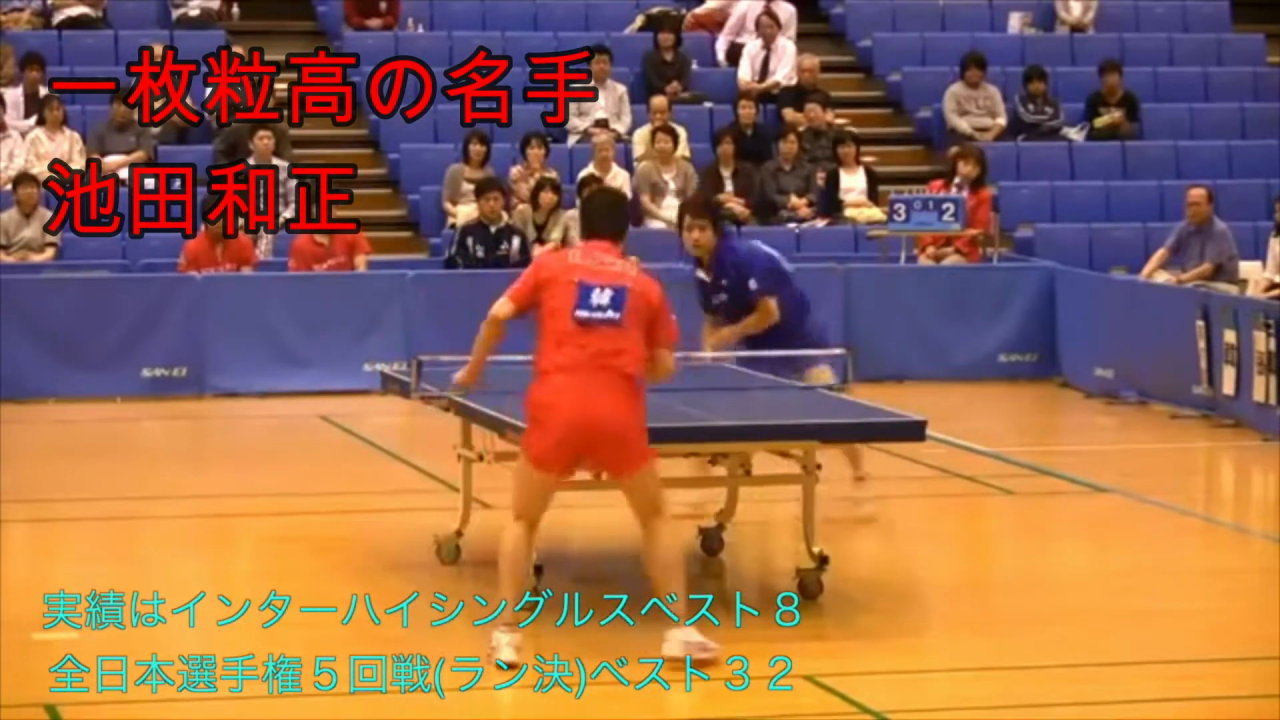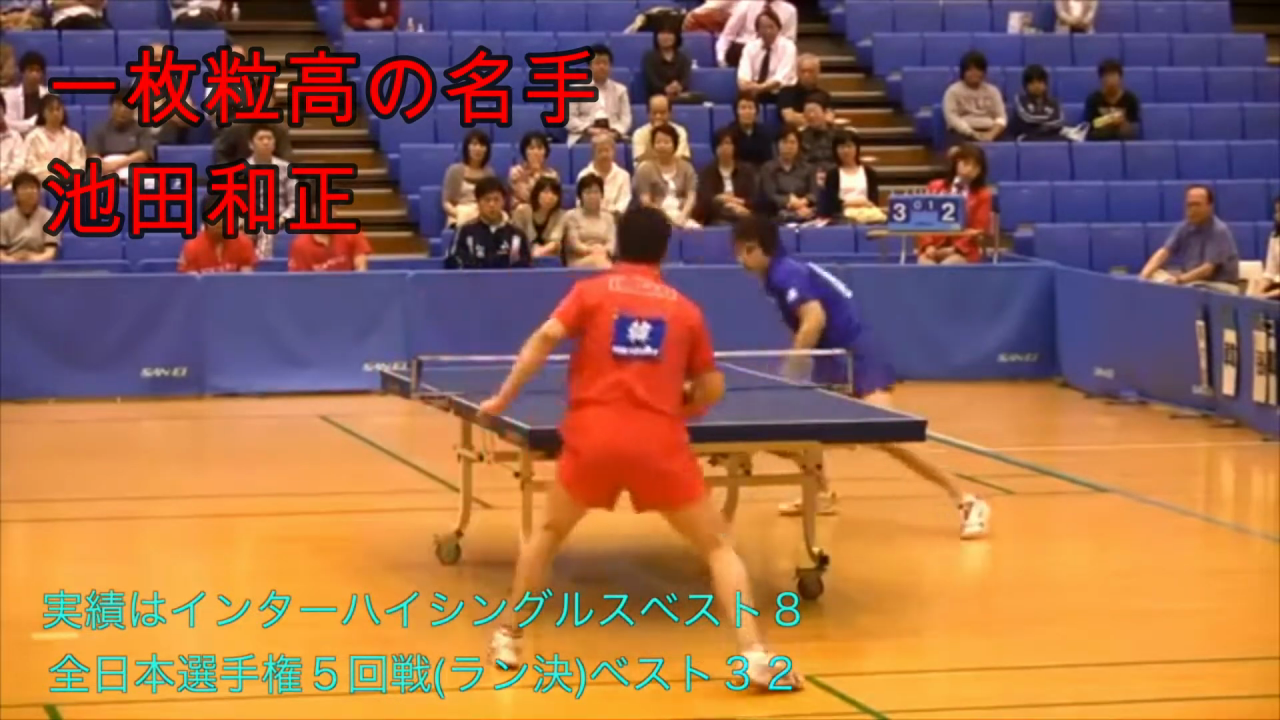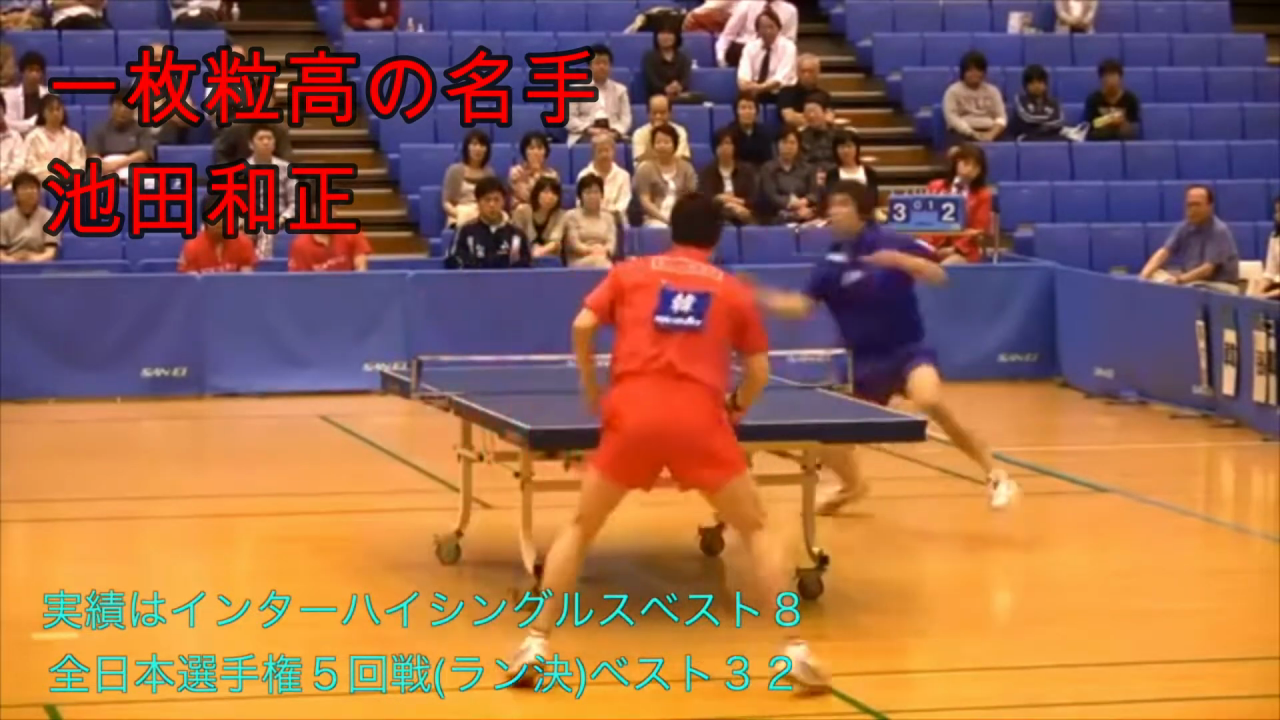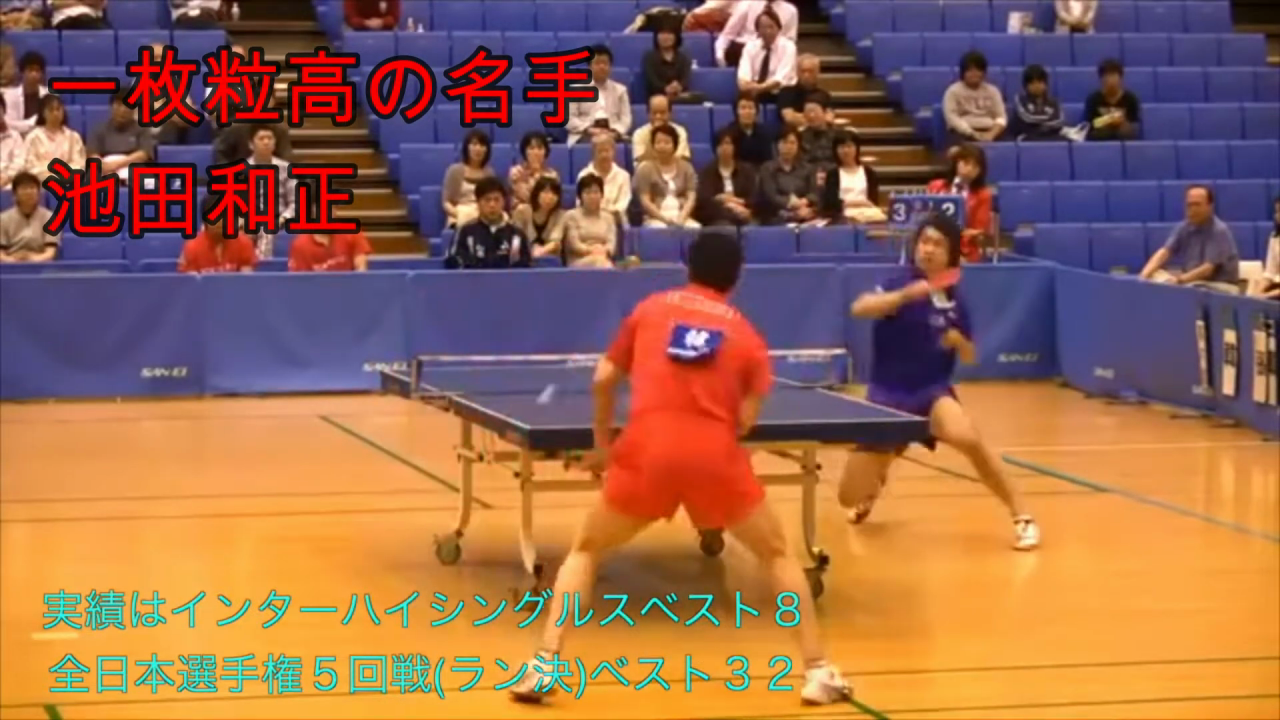
dt=0.2s
person 1, frame 1
left shoulder: (551, 263)
right shoulder: (646, 285)
left elbow: (498, 316)
right elbow: (664, 367)
left wrist: (470, 370)
left hip: (557, 406)
right hip: (619, 412)
left knee: (522, 521)
right knee: (655, 517)
left ankle: (506, 635)
right ankle: (681, 631)
person 1, frame 2
left shoulder: (592, 290)
right shoulder: (686, 310)
left elbow: (546, 336)
right elbow: (710, 389)
left wrist: (502, 397)
left hip: (593, 437)
right hip: (659, 441)
left knee: (548, 532)
right knee: (717, 547)
left ankle: (508, 636)
right ankle: (756, 655)
person 1, frame 3
left shoulder: (631, 271)
right shoulder: (735, 291)
left elbow: (583, 327)
right elbow: (758, 374)
left wrist: (592, 391)
right wrist: (736, 406)
left hip: (632, 413)
right hip: (698, 418)
left knee: (578, 528)
right knee: (755, 529)
left ankle: (536, 645)
right ankle: (795, 651)
person 1, frame 4
left shoulder: (650, 308)
right shoulder: (747, 333)
left elbow: (604, 378)
right elbow: (745, 418)
left wrist: (604, 440)
left hip: (649, 448)
right hip: (717, 452)
left knee: (586, 550)
right knee: (778, 554)
left ankle: (544, 662)
right ankle: (818, 669)
person 2, frame 1
left shoulder: (747, 258)
right shoulder: (700, 274)
left elbow: (771, 314)
right elbow: (713, 320)
left wrist: (727, 337)
right wrist: (710, 352)
left hip: (798, 337)
right hip: (759, 349)
left ankle: (859, 474)
person 2, frame 2
left shoulder: (785, 276)
right shoulder: (781, 278)
left elbow: (813, 322)
left wrist: (792, 369)
left hip: (860, 358)
right hip: (838, 364)
left knee: (890, 440)
left ankle: (968, 501)
right ankle: (820, 493)
person 2, frame 3
left shoulder: (890, 241)
right shoulder: (832, 264)
left elbow: (938, 275)
right elbow: (802, 306)
left wrist: (900, 260)
right wrist: (764, 299)
left hip: (908, 351)
right hip: (865, 364)
left knee: (929, 403)
right knee: (826, 451)
left ankle: (995, 476)
right ankle: (851, 484)
person 2, frame 4
left shoulder: (956, 301)
right shoulder: (899, 283)
left elbow: (969, 356)
right elbow: (860, 310)
left wrist: (958, 342)
right wrist: (908, 294)
left hip: (932, 390)
right hip: (887, 394)
left knee: (968, 439)
right knee: (850, 496)
left ankle: (1021, 516)
right ankle: (874, 482)
